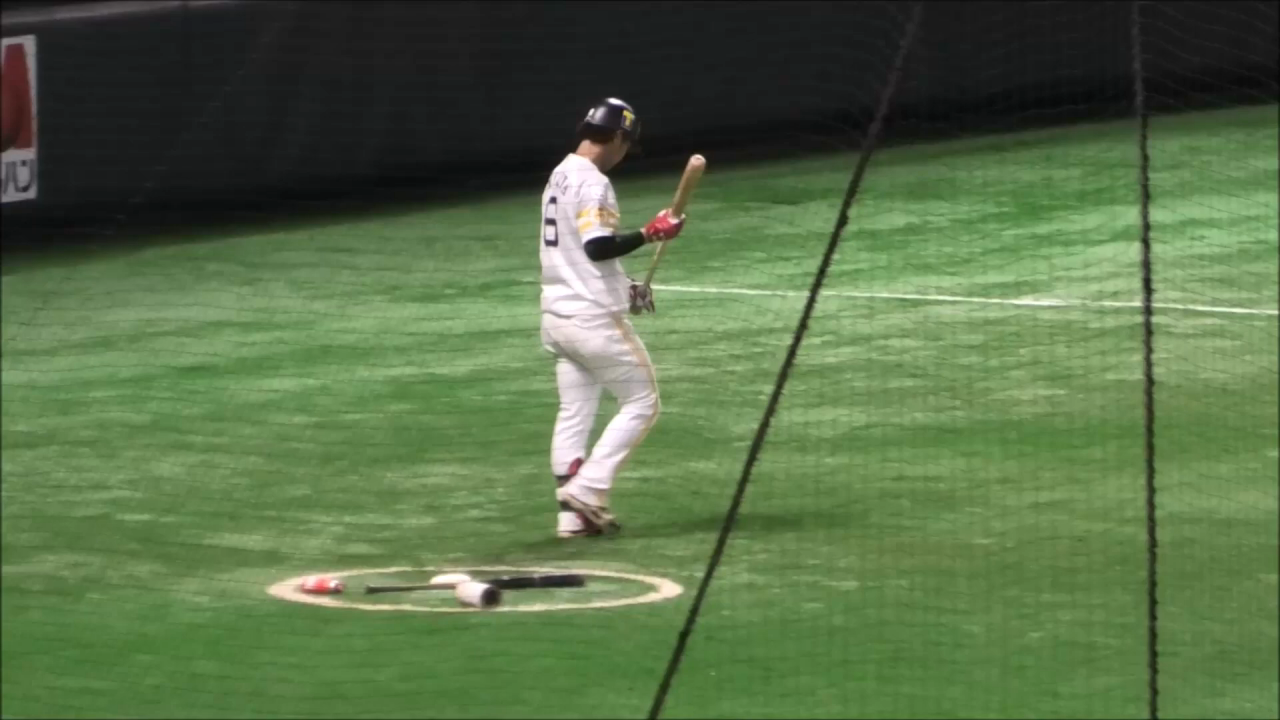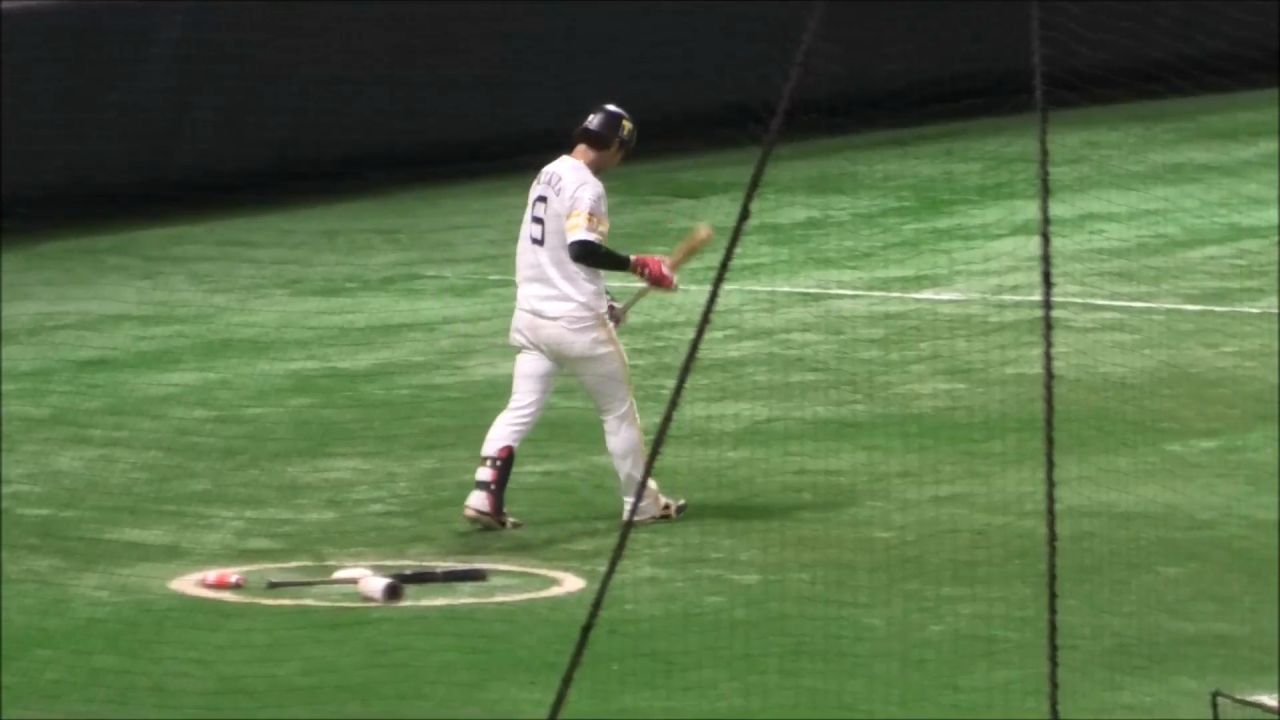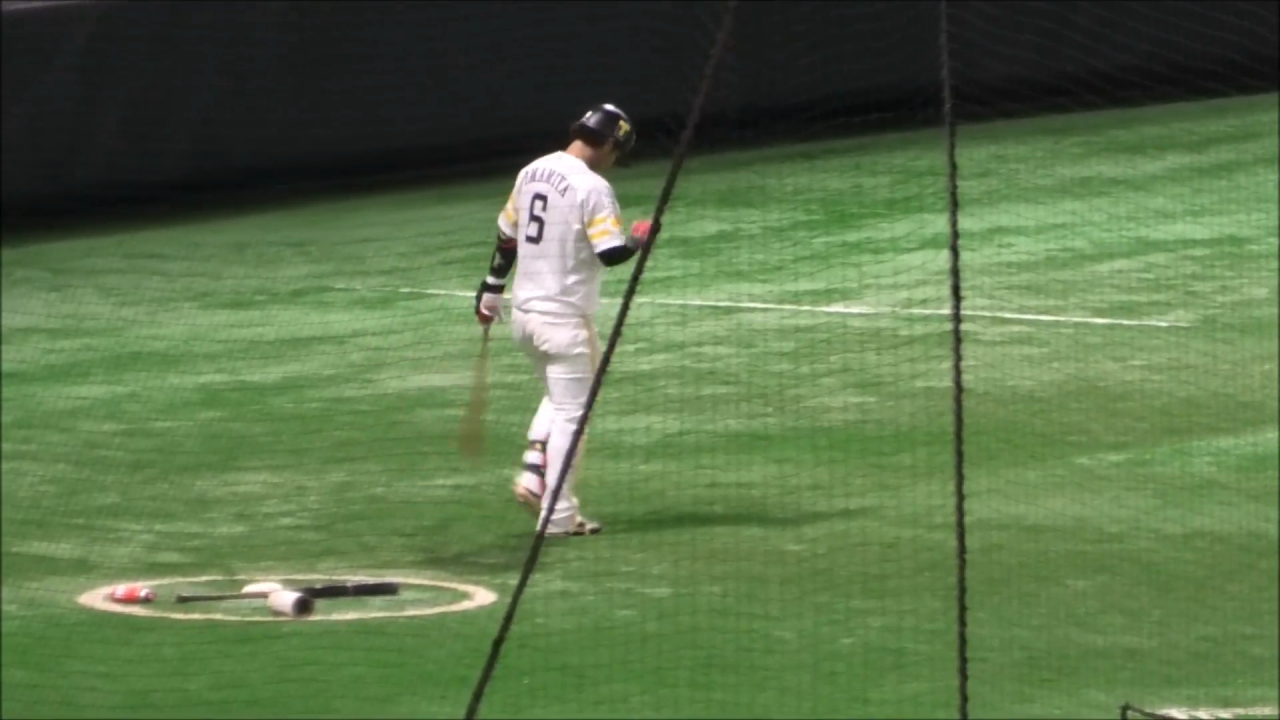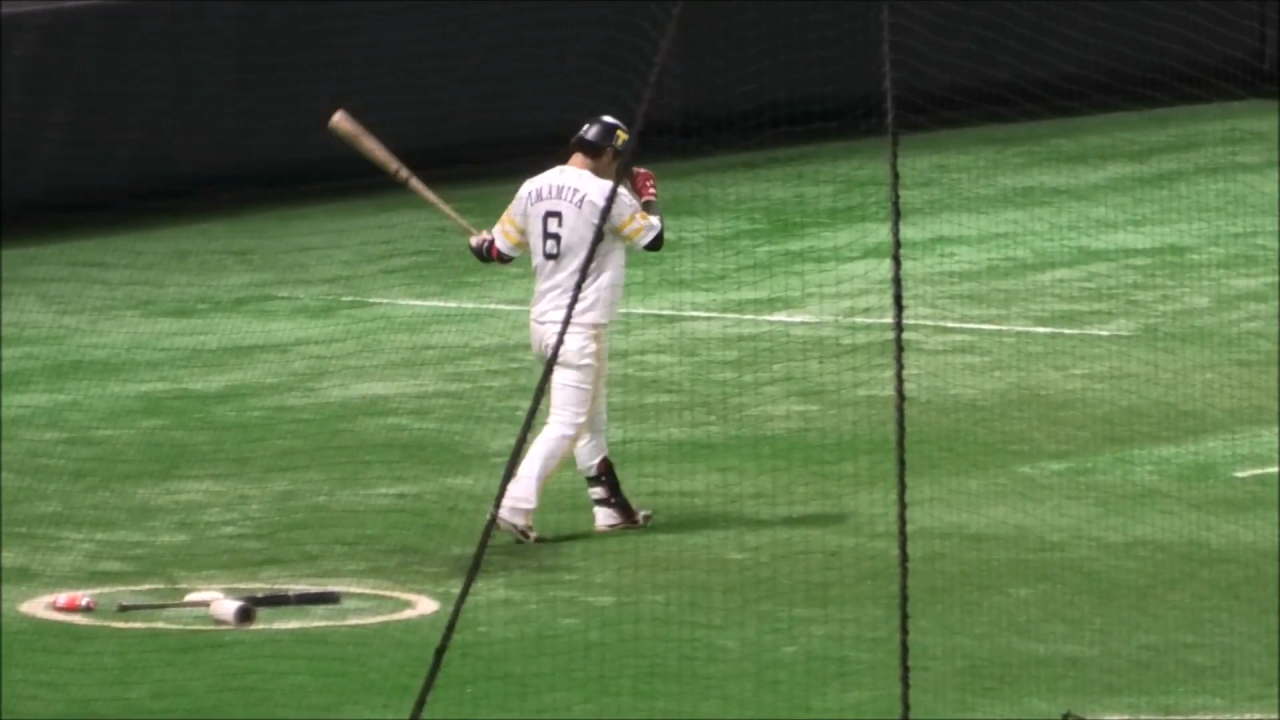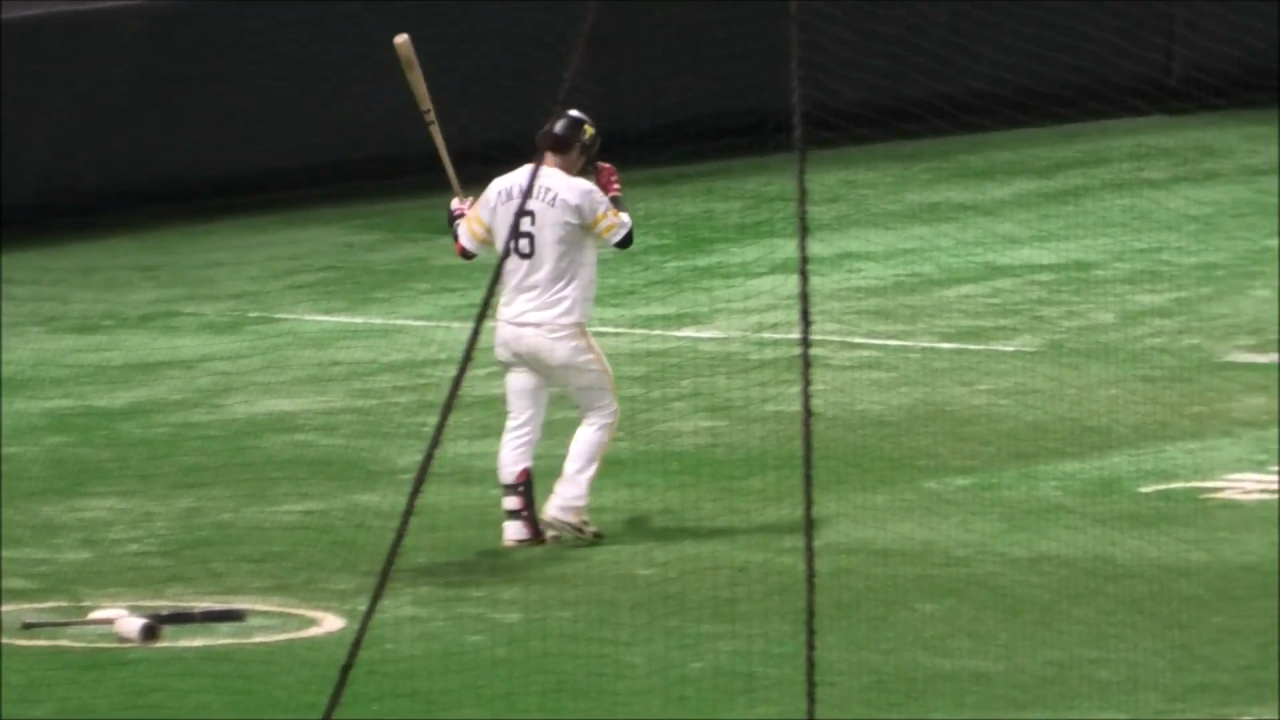
dt=0.3s
person 1, frame 1
left shoulder: (560, 175)
right shoulder: (593, 182)
right elbow: (598, 247)
left wrist: (623, 286)
right wrist: (650, 232)
left hip: (556, 317)
right hip: (594, 321)
left knee: (573, 415)
right knee: (642, 404)
right ankle: (586, 489)
person 1, frame 2
left shoulder: (548, 174)
right shoulder: (587, 187)
right elbow: (582, 249)
right wrist: (637, 264)
left hip: (531, 316)
right hip: (576, 322)
left knee: (520, 410)
right knee: (618, 410)
right ankle: (642, 503)
person 1, frame 3
left shoulder: (532, 171)
right shoulder: (592, 188)
left elbow: (506, 236)
right elbow: (611, 253)
left wrist: (491, 289)
right wrist: (639, 237)
left hip: (523, 311)
right hip: (564, 318)
left knee: (557, 402)
right knee: (568, 415)
left ankle: (533, 477)
right ankle: (555, 514)
person 1, frame 4
left shoulder: (532, 189)
right shoulder: (607, 194)
left elbow: (499, 251)
right elbow: (653, 240)
left wrist: (479, 246)
right wrist: (648, 196)
left hip: (544, 323)
right hip: (580, 329)
left knee: (590, 417)
right knee: (566, 424)
left ankle: (612, 507)
right ankle: (516, 506)
person 1, frame 5
left shoulder: (500, 188)
right shoulder: (581, 193)
left elbow: (466, 246)
right elbow: (623, 237)
left wrist: (458, 214)
right wrist: (612, 190)
left hip: (510, 328)
right hip: (557, 331)
left knee: (521, 426)
right knee: (601, 412)
left ankle: (519, 521)
right ankle: (566, 504)
